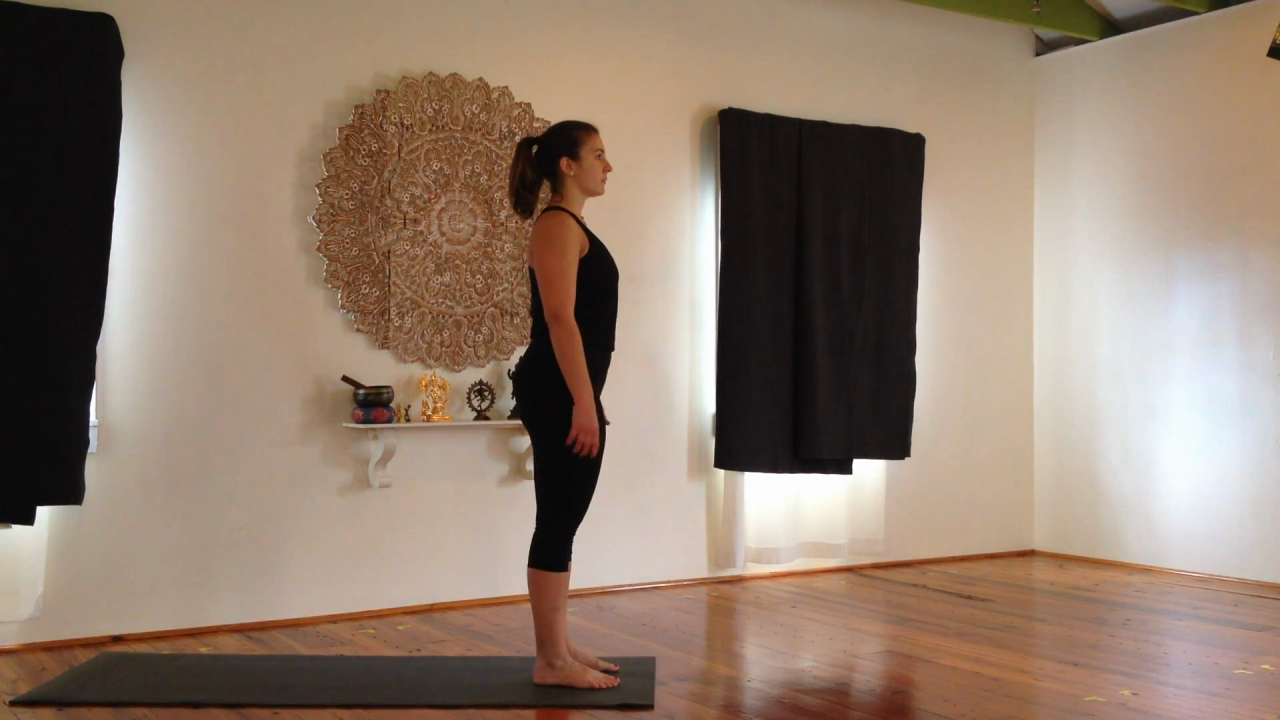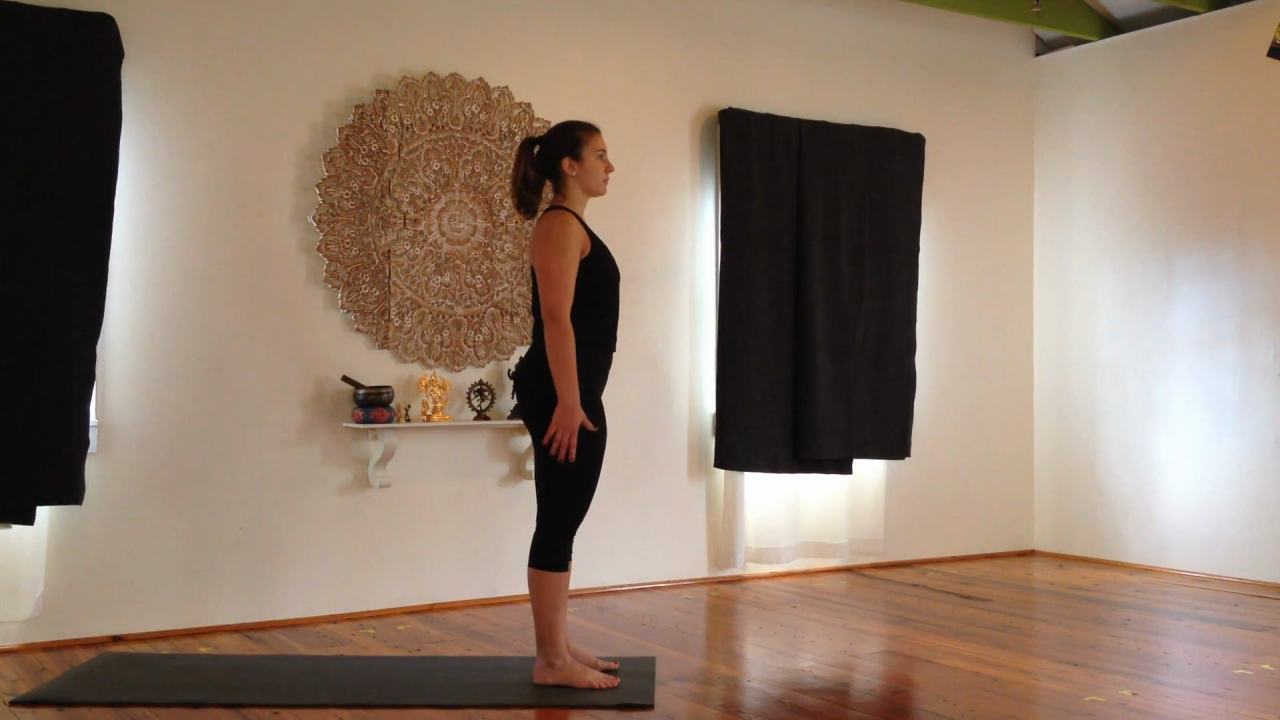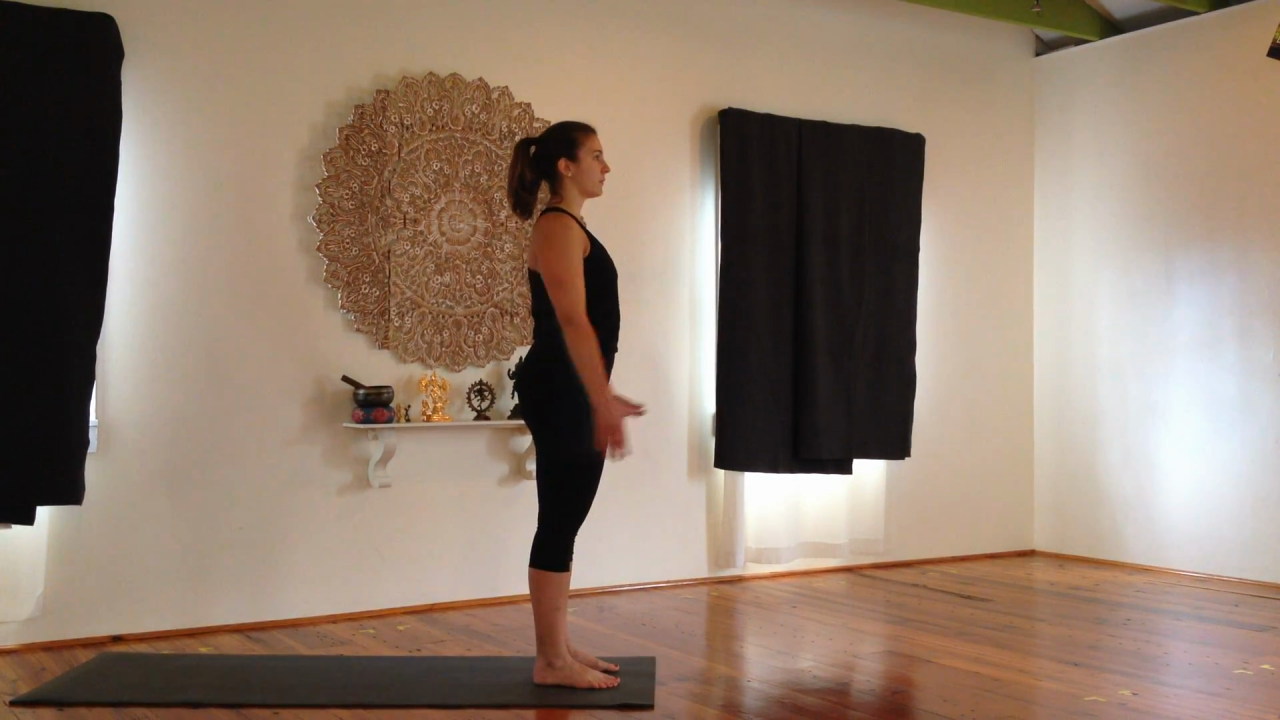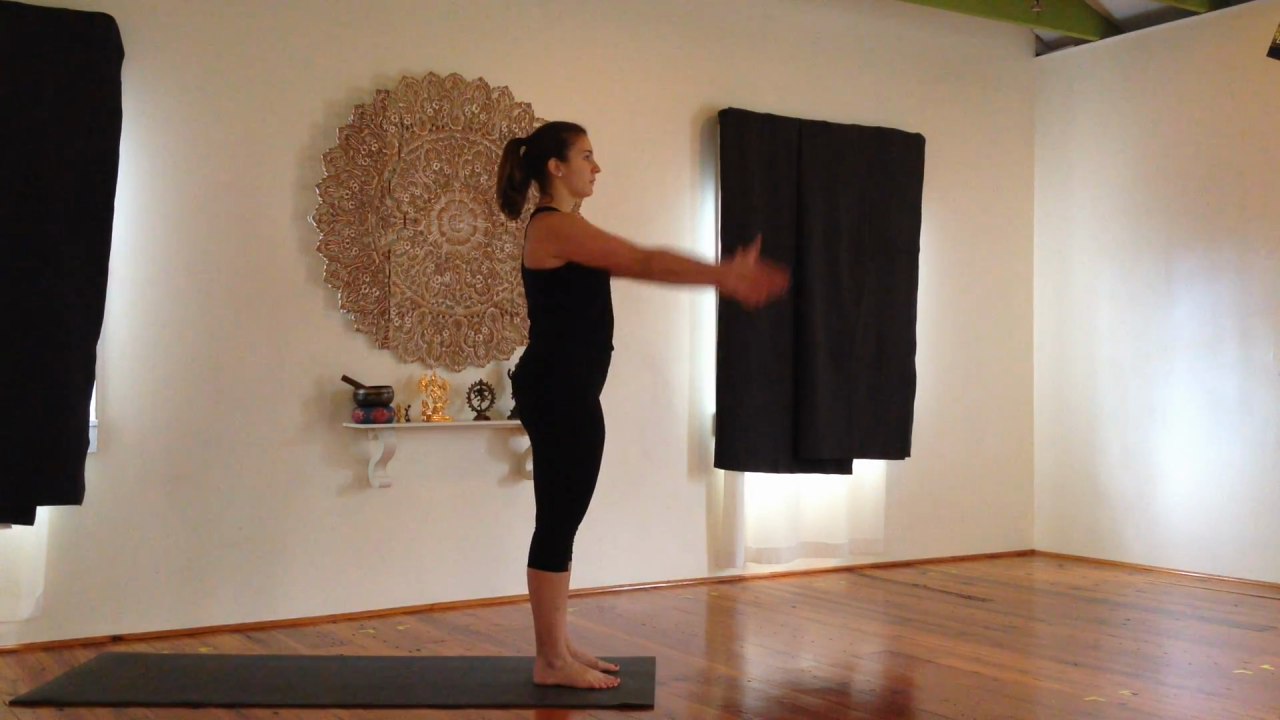
dt=0.4s
person 1, frame 1
left shoulder: (571, 225)
right shoulder: (557, 225)
right elbow: (560, 320)
left wrist: (588, 399)
right wrist: (583, 402)
left hip: (568, 390)
right hip: (559, 393)
left knee: (563, 522)
right knee: (558, 523)
left ankle: (559, 647)
right ankle: (551, 660)
person 1, frame 2
left shoulder: (572, 225)
right shoulder: (560, 225)
right elbow: (556, 318)
right wrist: (568, 402)
left hip: (574, 389)
right hip: (561, 391)
left knee: (564, 521)
right knee: (558, 523)
left ankle: (559, 647)
right ankle: (551, 660)
person 1, frame 3
left shoulder: (568, 226)
right shoulder: (558, 227)
right elbow: (573, 321)
left wrist: (603, 397)
right wrist: (601, 400)
left hip: (571, 390)
right hip: (561, 392)
left knee: (564, 522)
right knee: (559, 523)
left ankle: (558, 647)
right ankle: (551, 660)
person 1, frame 4
left shoulder: (561, 225)
right shoulder: (556, 225)
left elbow: (638, 264)
right elbow: (643, 261)
left wrist: (721, 274)
right wrist: (724, 278)
left hip: (566, 390)
right hip: (559, 390)
left knee: (561, 522)
right knee: (557, 523)
left ankle: (557, 648)
right ankle: (551, 660)
